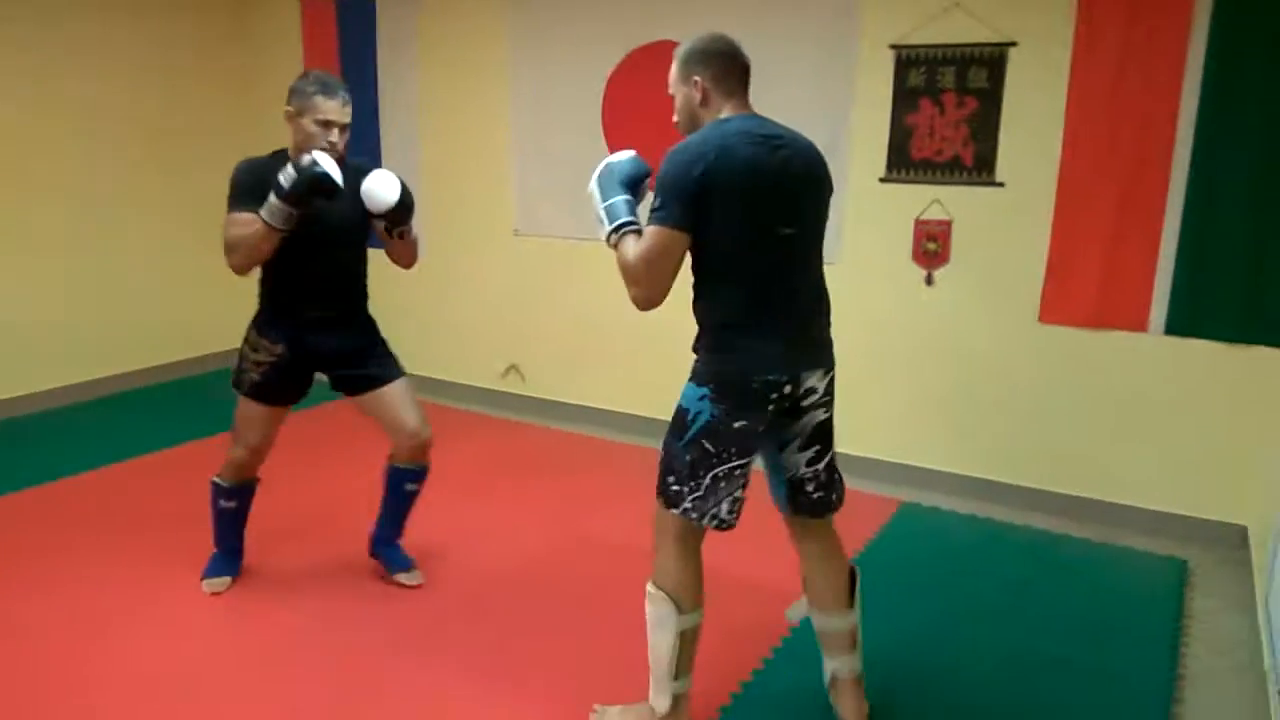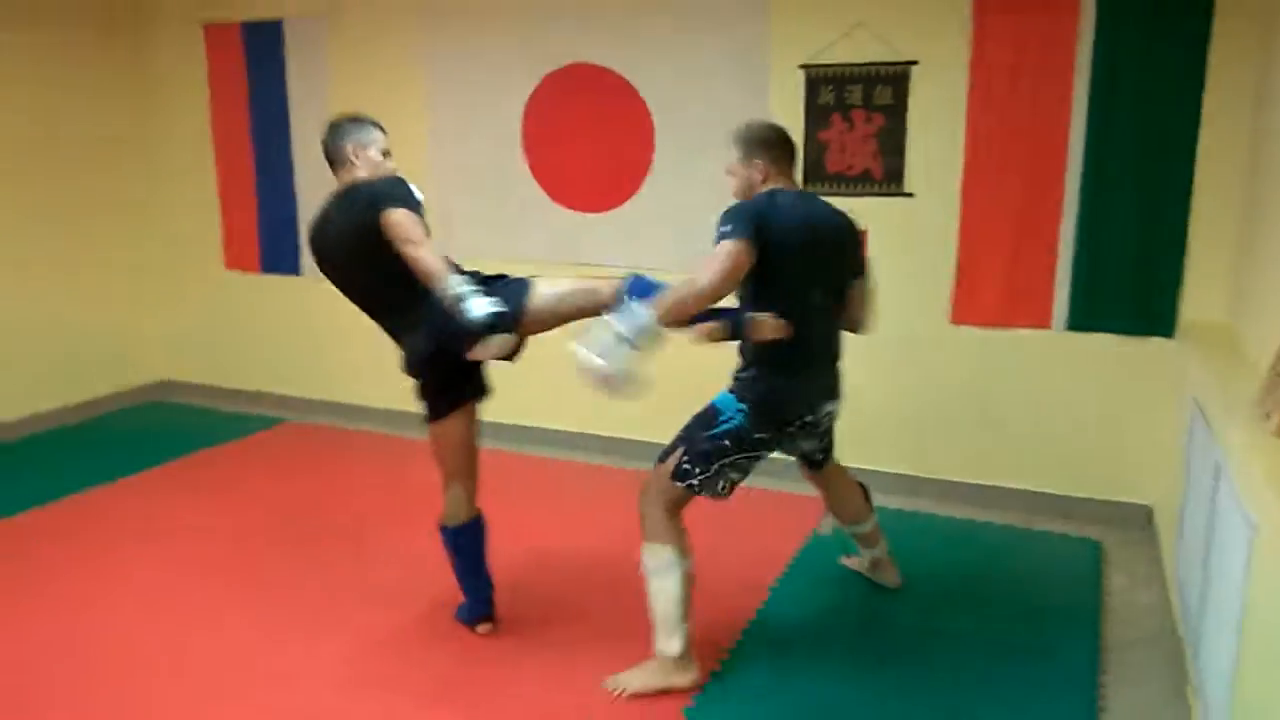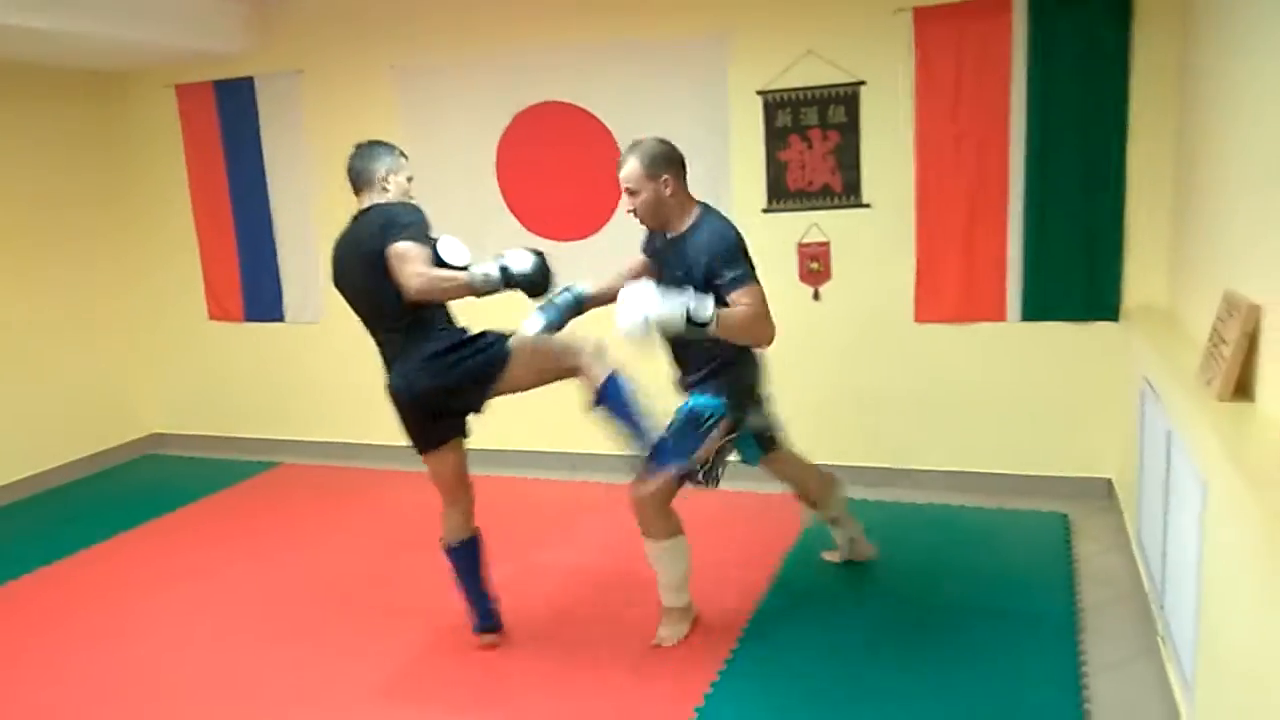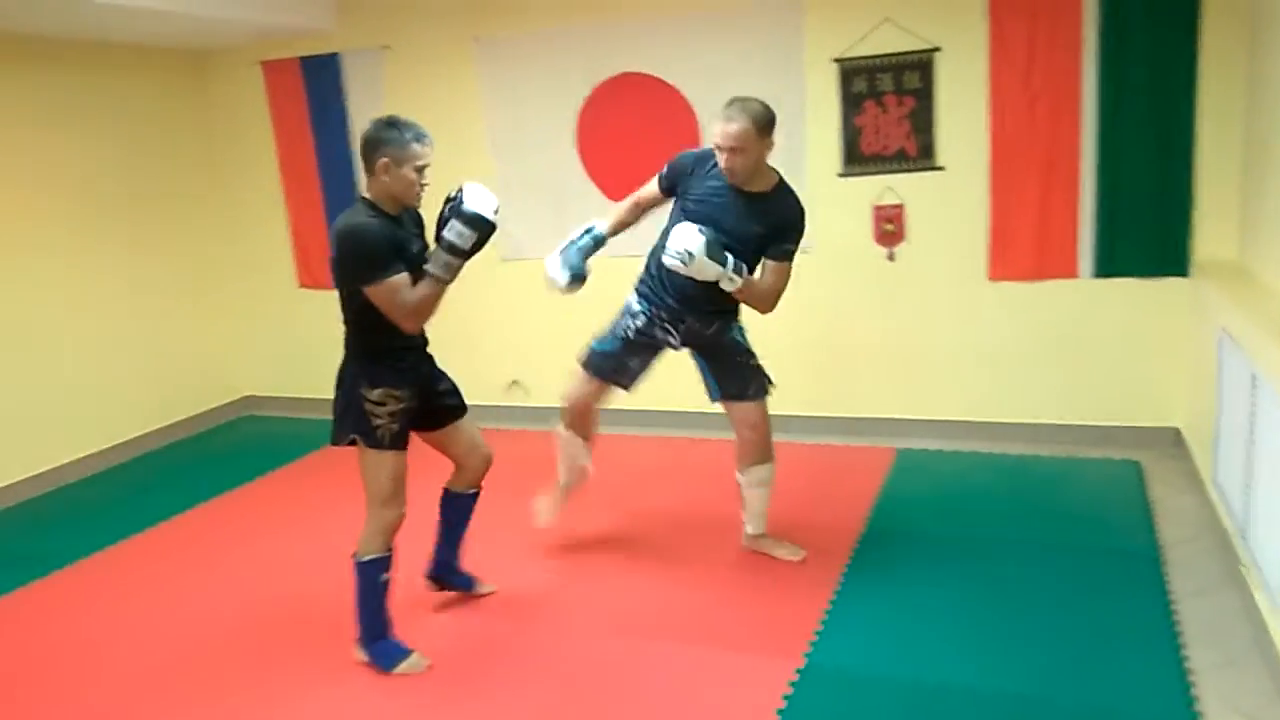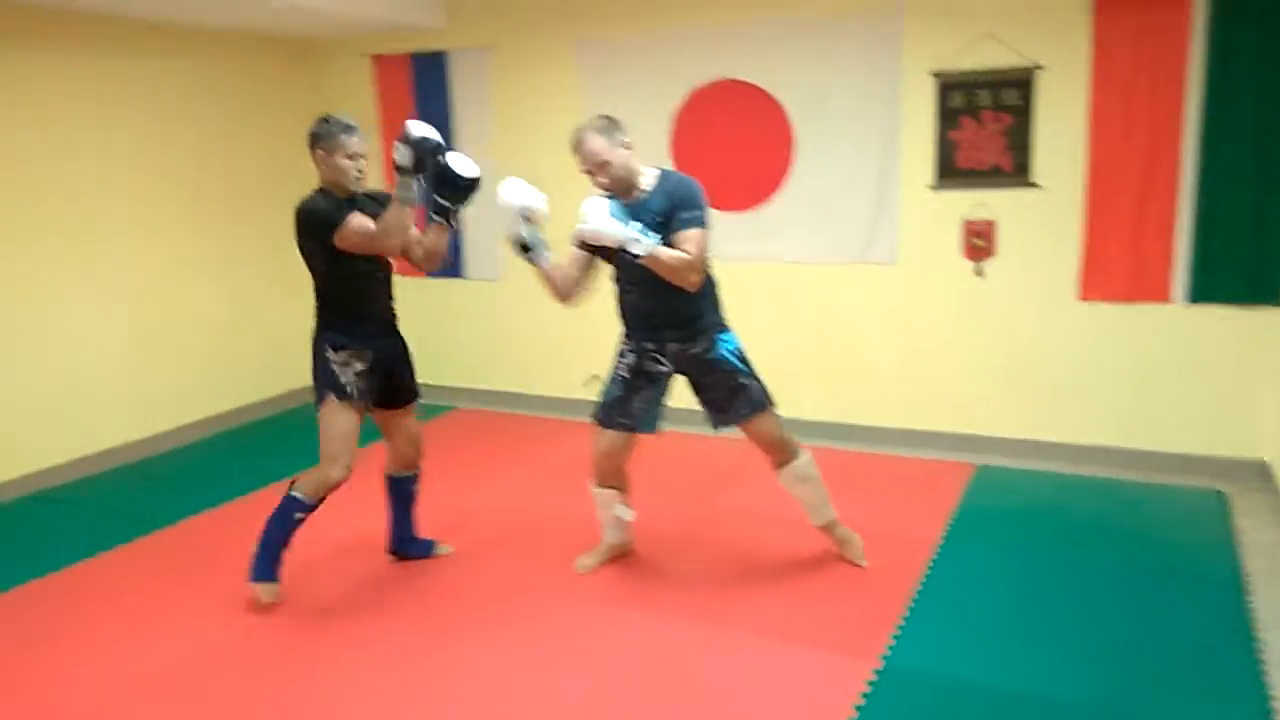
dt=0.7s
person 1, frame 1
left shoulder: (691, 159)
right shoulder: (807, 157)
left elbow: (646, 290)
left wrist: (617, 209)
left hip: (732, 376)
right hip: (809, 369)
left knee: (675, 534)
right knee: (813, 528)
person 1, frame 2
left shoulder: (753, 213)
right shoulder: (843, 226)
left elbow: (712, 284)
right elbow: (853, 316)
left wrist: (633, 322)
left hip: (763, 395)
right hip: (821, 390)
left knee: (657, 498)
right knee: (823, 470)
left ankle: (672, 657)
right ankle: (877, 560)
person 1, frame 3
left shoulder: (714, 240)
right shoulder: (663, 229)
left elbow: (760, 330)
right elbow: (626, 280)
left wrist: (689, 311)
right wrist: (573, 298)
left hip: (721, 388)
right hip: (724, 375)
left knee: (648, 495)
right knee: (779, 461)
left ankle: (677, 608)
right ankle: (851, 540)
person 1, frame 4
left shoulder: (784, 211)
right shoulder: (694, 166)
left elbow: (766, 300)
right elbow: (638, 203)
left wrist: (724, 272)
right wrist: (588, 238)
left hip: (713, 321)
right hip: (652, 304)
left knee: (754, 425)
right knee: (579, 400)
left ankle: (756, 532)
right ankle: (565, 487)
person 1, frame 5
left shoulder: (679, 191)
right shoulder: (599, 214)
left elbow: (691, 274)
right elbow: (566, 290)
left wrist: (630, 239)
right wrist: (529, 242)
left hip: (703, 338)
right hip: (643, 346)
left knee: (773, 438)
right knee: (606, 454)
left ankle: (832, 526)
right ankle: (615, 540)
person 2, frame 1
left shoulder: (362, 177)
right shoulder: (255, 175)
left elbow: (405, 259)
right elbow: (239, 259)
left wrist: (398, 220)
right wrist: (285, 200)
left hip: (351, 332)
right hip: (280, 334)
left knee: (413, 437)
right knee: (244, 457)
left ankle: (386, 544)
right ankle: (226, 554)
person 2, frame 2
left shoulder: (320, 233)
right shoulder: (380, 193)
right elbow: (414, 246)
right wrist: (470, 300)
left hip: (425, 348)
right hip: (463, 314)
left knee: (457, 484)
right knee: (608, 291)
left ankle: (477, 605)
right ankle: (730, 320)
person 2, frame 3
left shoulder: (343, 253)
right shoulder: (400, 217)
right elbow: (416, 283)
right wrist: (496, 274)
left hip: (409, 384)
right hip: (451, 361)
left knee: (456, 504)
right knee: (583, 357)
left ankle: (485, 619)
person 2, frame 4
left shoulder: (405, 216)
right shoulder: (361, 232)
left elbow: (419, 286)
right elbow: (411, 313)
left wrist: (452, 247)
right wrist: (453, 254)
left hip: (415, 367)
right hip: (374, 383)
left knee: (475, 459)
right knee: (386, 513)
left ankle: (445, 567)
right ankle: (374, 640)
person 2, frame 5
left shoulder: (375, 202)
right shoulder: (316, 211)
left elbow: (426, 259)
right elbow: (384, 240)
left wrist: (447, 204)
right wrist: (407, 178)
left hip: (385, 340)
right hip: (342, 349)
left knee: (409, 448)
right knee: (335, 470)
left ankle: (403, 538)
right ankle: (265, 562)
